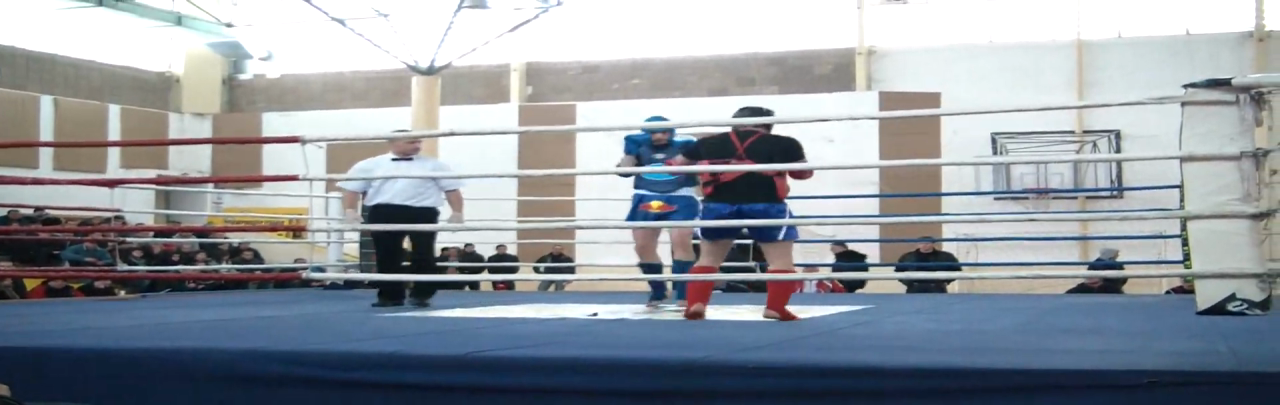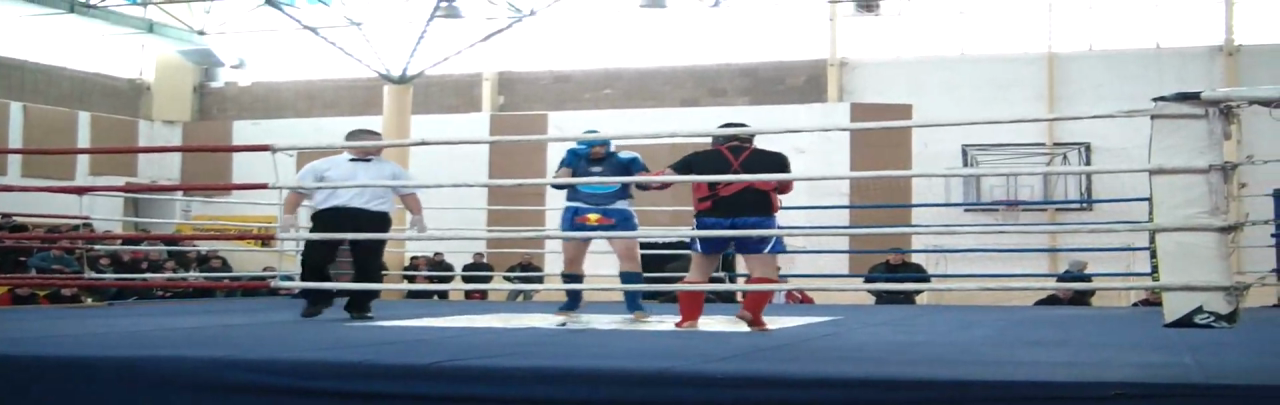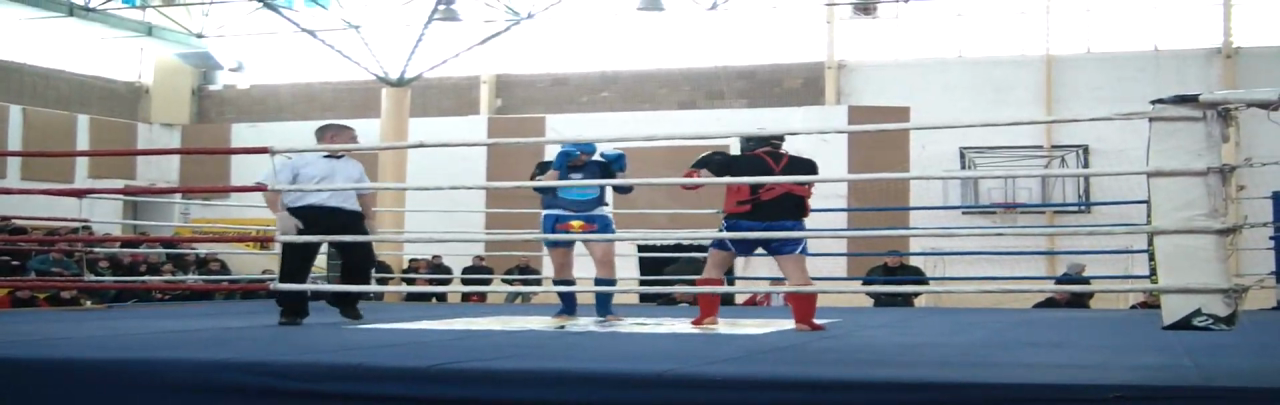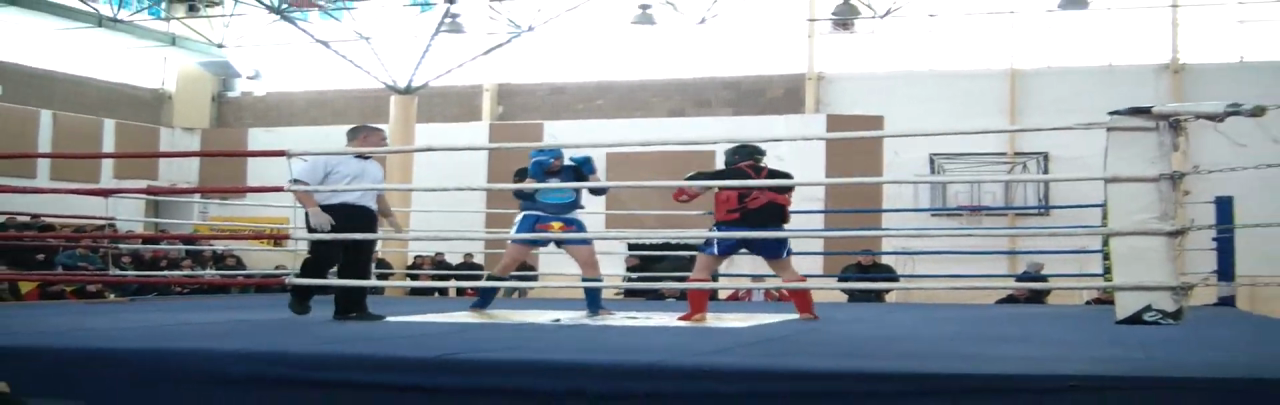
dt=0.5s
person 1, frame 1
left shoulder: (708, 143)
right shoulder: (785, 144)
left elbow: (675, 166)
right elbow: (803, 173)
left hip: (718, 206)
right hip: (765, 206)
left knee: (709, 260)
right knee: (781, 262)
left ankle: (696, 304)
right ankle: (776, 308)
person 1, frame 2
left shoulder: (699, 158)
right shoulder: (773, 159)
right elbow: (785, 187)
left hip: (711, 220)
right hip: (756, 220)
left knee: (698, 272)
right knee: (765, 271)
left ankle: (688, 318)
right ankle: (751, 311)
person 1, frame 3
left shoulder: (735, 162)
right shoulder: (805, 164)
left elbow: (691, 180)
right elbow: (806, 187)
left wrist: (702, 164)
left hip: (743, 222)
right hip: (787, 223)
left knee: (714, 268)
right knee: (797, 274)
left ankle: (708, 315)
right ankle: (804, 320)
person 1, frame 4
left shoulder: (724, 175)
right shoulder: (782, 177)
left elbow: (682, 194)
right elbow: (786, 193)
left wrist: (692, 180)
left hip: (731, 229)
right hip: (770, 229)
left knee: (701, 270)
right knee: (787, 272)
left ankle: (697, 311)
right ankle: (806, 311)
person 2, frame 1
left shoulder: (434, 165)
right shoulder: (369, 165)
left elbow: (451, 189)
right elbow: (351, 190)
left wrist: (457, 213)
right wrist: (350, 211)
left hip: (422, 213)
right hip: (384, 214)
left knee: (422, 253)
right knee: (387, 257)
left ankle: (421, 294)
right ankle: (390, 295)
person 2, frame 2
left shoulder: (390, 168)
right shoulder: (322, 165)
left elbow: (407, 193)
right elbow: (298, 190)
left wrist: (417, 215)
right wrist: (288, 215)
left hip: (372, 219)
right hip: (331, 216)
left knee: (368, 265)
right knee: (314, 259)
left ankle: (359, 306)
right ankle: (318, 300)
person 2, frame 3
left shoulder: (354, 165)
right shoulder: (295, 159)
left elbow: (363, 194)
right elbow: (271, 188)
left wrist: (369, 220)
right wrist: (281, 214)
right hip: (304, 218)
left knee: (363, 258)
right knee: (296, 266)
left ankle: (345, 302)
right ankle: (292, 311)
person 2, frame 4
left shoulder: (375, 167)
right shoulder: (326, 158)
left elbow: (378, 195)
right elbow: (300, 183)
left wrist: (390, 217)
right wrist: (313, 211)
left hip: (364, 218)
right hip: (329, 217)
left knee: (359, 265)
right knee: (323, 258)
left ankle: (351, 308)
right ankle: (300, 296)
person 3, frame 1
left shoulder: (685, 146)
right shoulder: (639, 149)
right elbow: (624, 171)
right wrist: (629, 150)
left hip: (681, 200)
right hip: (646, 201)
left knee: (681, 242)
right knee: (643, 248)
left ankle: (682, 292)
right ankle: (659, 290)
person 3, frame 2
left shoulder: (621, 160)
right shoulder: (572, 161)
left elbow: (645, 184)
right elbow: (559, 183)
left wrist: (637, 167)
right wrist: (569, 162)
left hip: (616, 213)
right hip: (579, 213)
left knee: (629, 253)
right knee: (571, 259)
left ankle: (634, 303)
right ankle: (573, 301)
person 3, frame 3
left shoulder: (601, 166)
right shoulder: (547, 166)
left elbow: (624, 188)
right elbow: (541, 186)
left wrist: (620, 168)
right wrist: (557, 165)
left hip: (595, 218)
right hip: (557, 219)
left knee: (605, 260)
right knee: (561, 266)
left ankle: (604, 309)
right ankle: (569, 307)
person 3, frame 4
left shoulder: (575, 171)
right shoulder: (524, 172)
left elbow: (600, 190)
right elbow: (521, 194)
left wrist: (590, 171)
right wrist: (534, 174)
left hip: (568, 222)
right hip: (533, 220)
left knee: (590, 262)
right knee: (509, 262)
left ankle: (595, 306)
right ankle: (483, 300)
